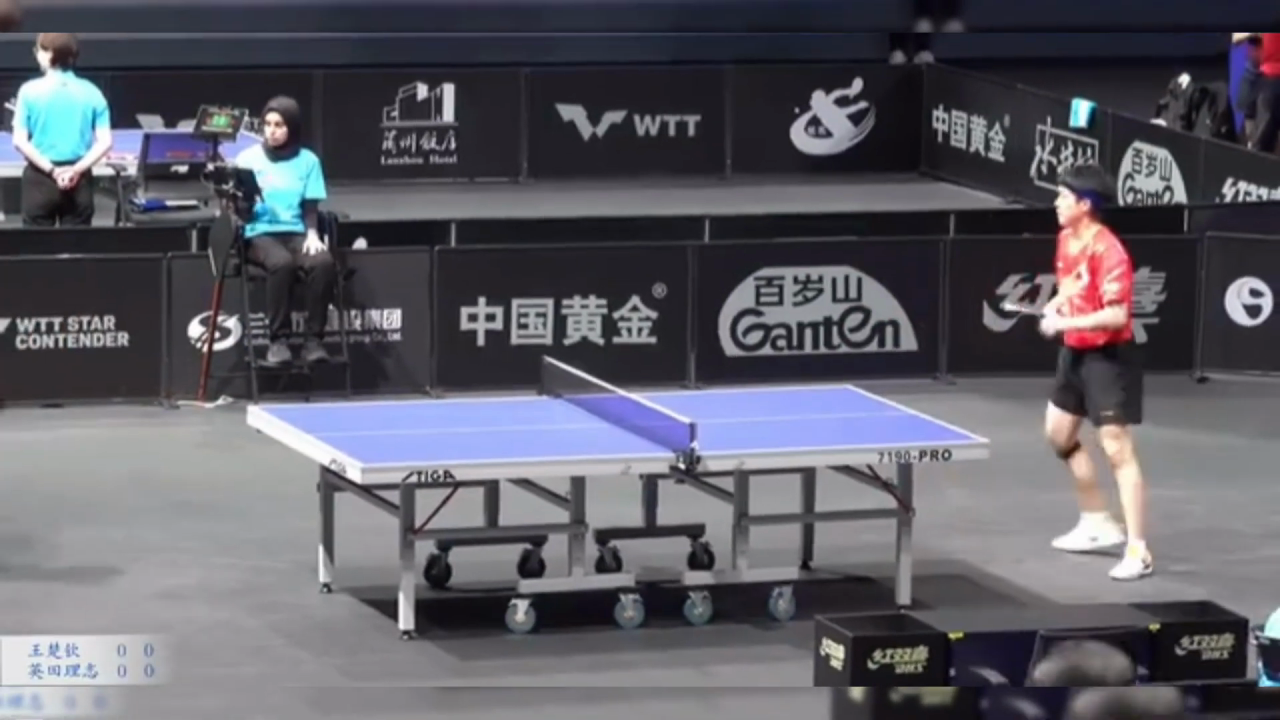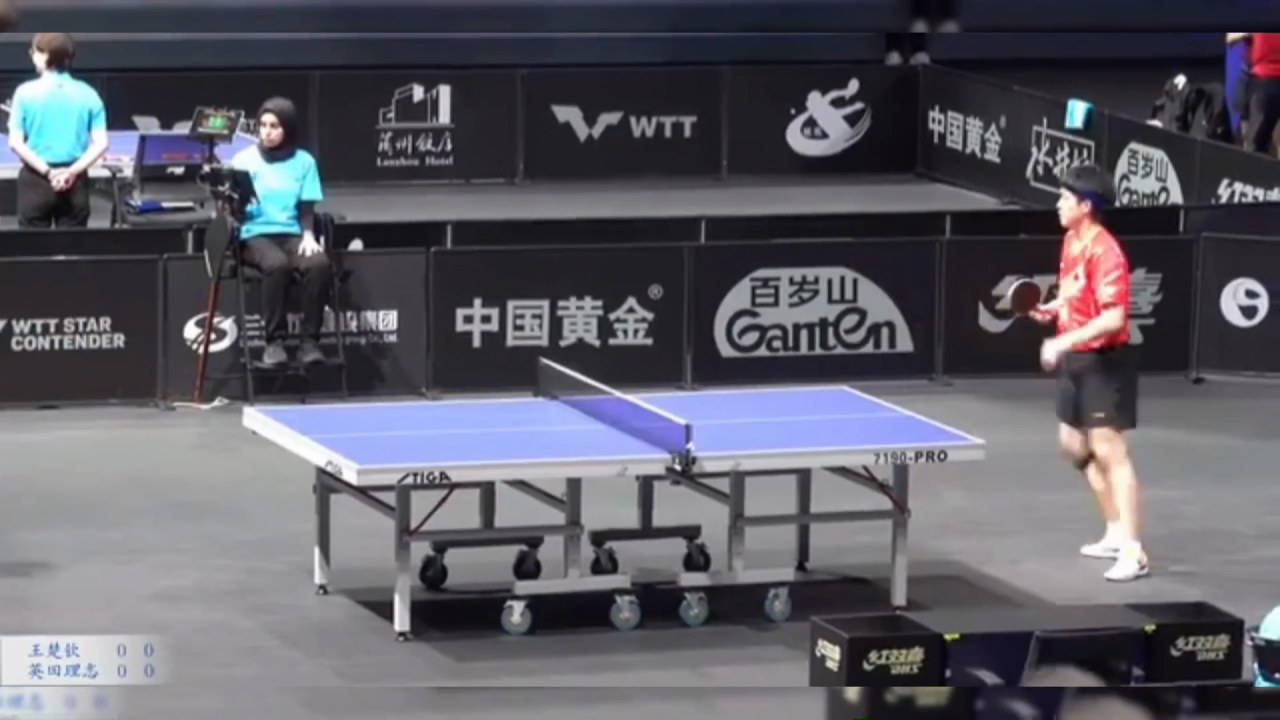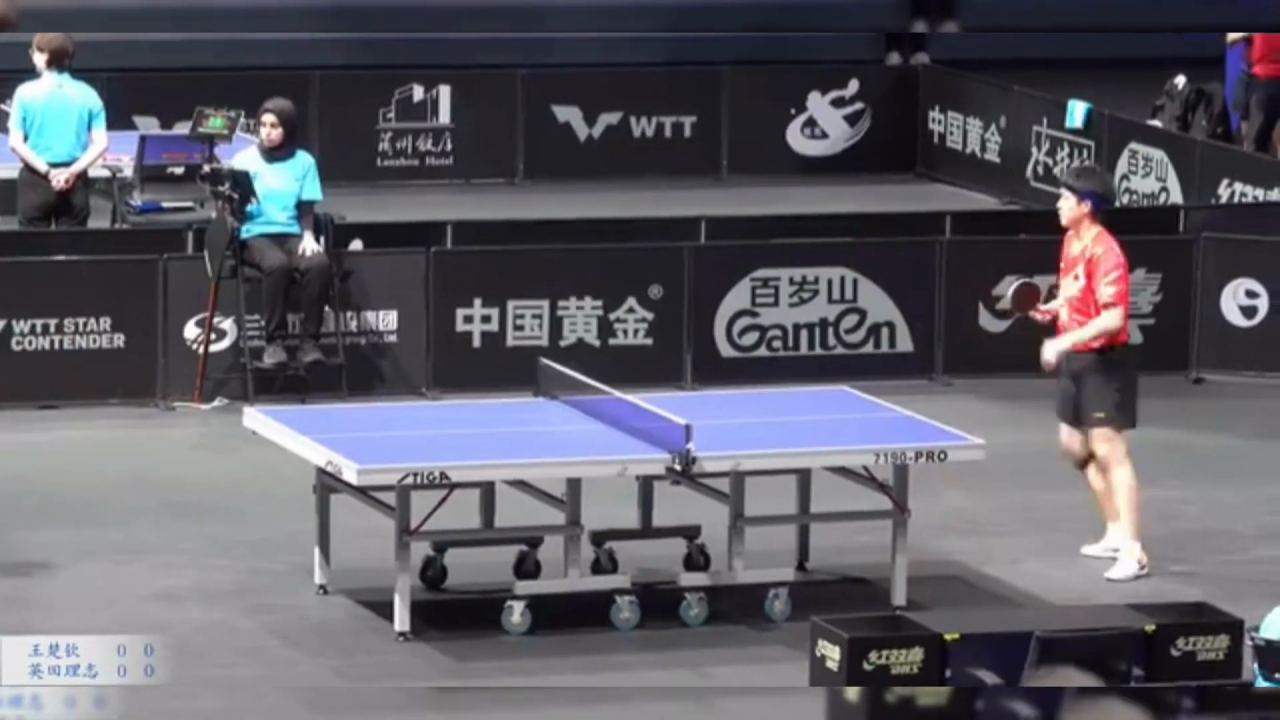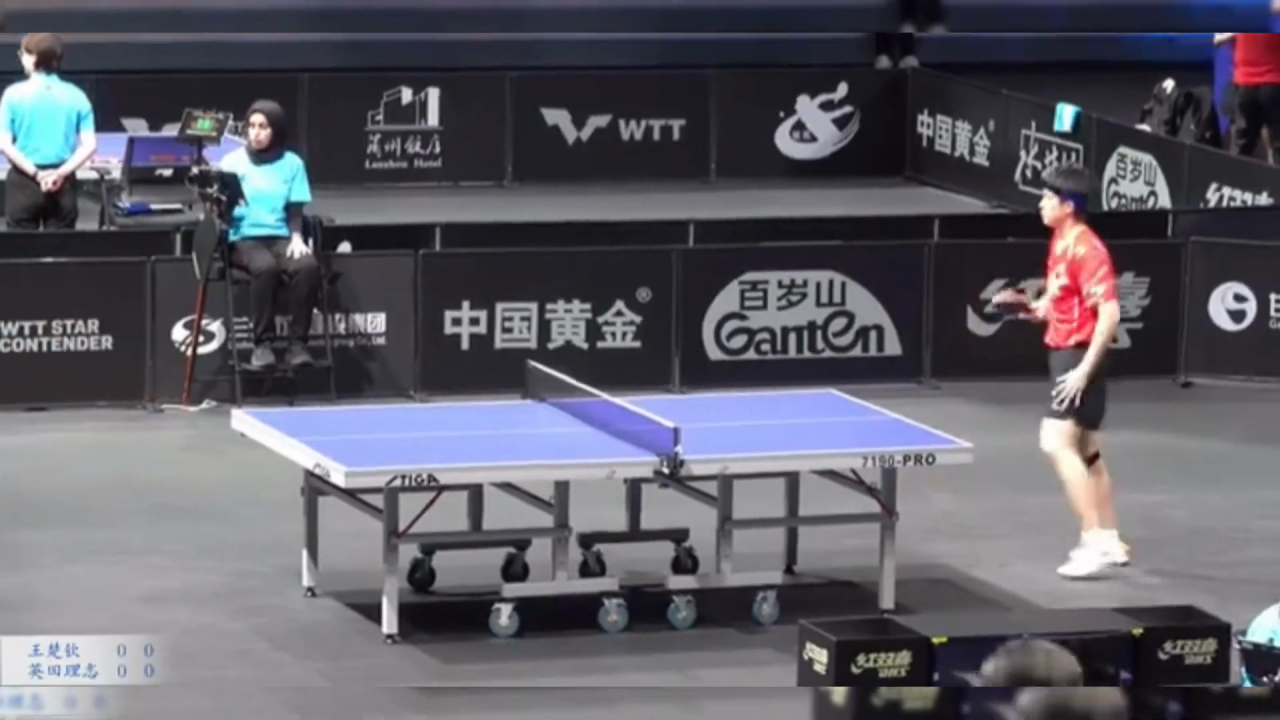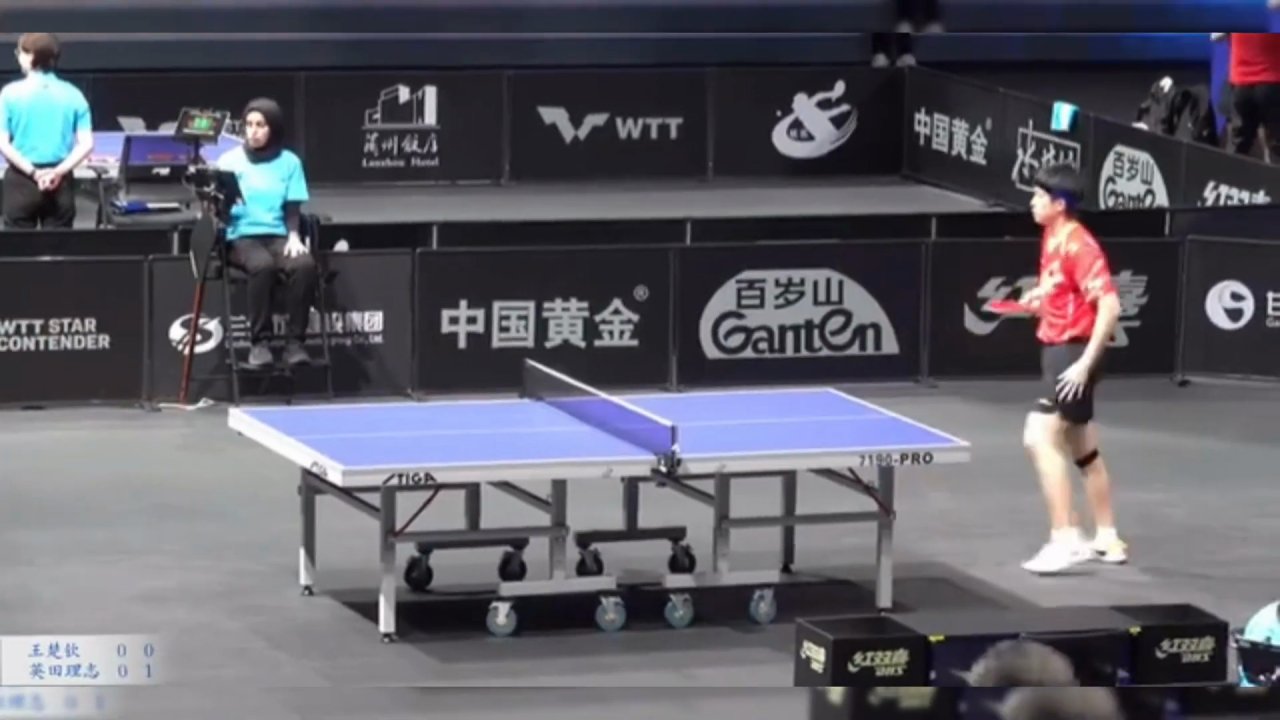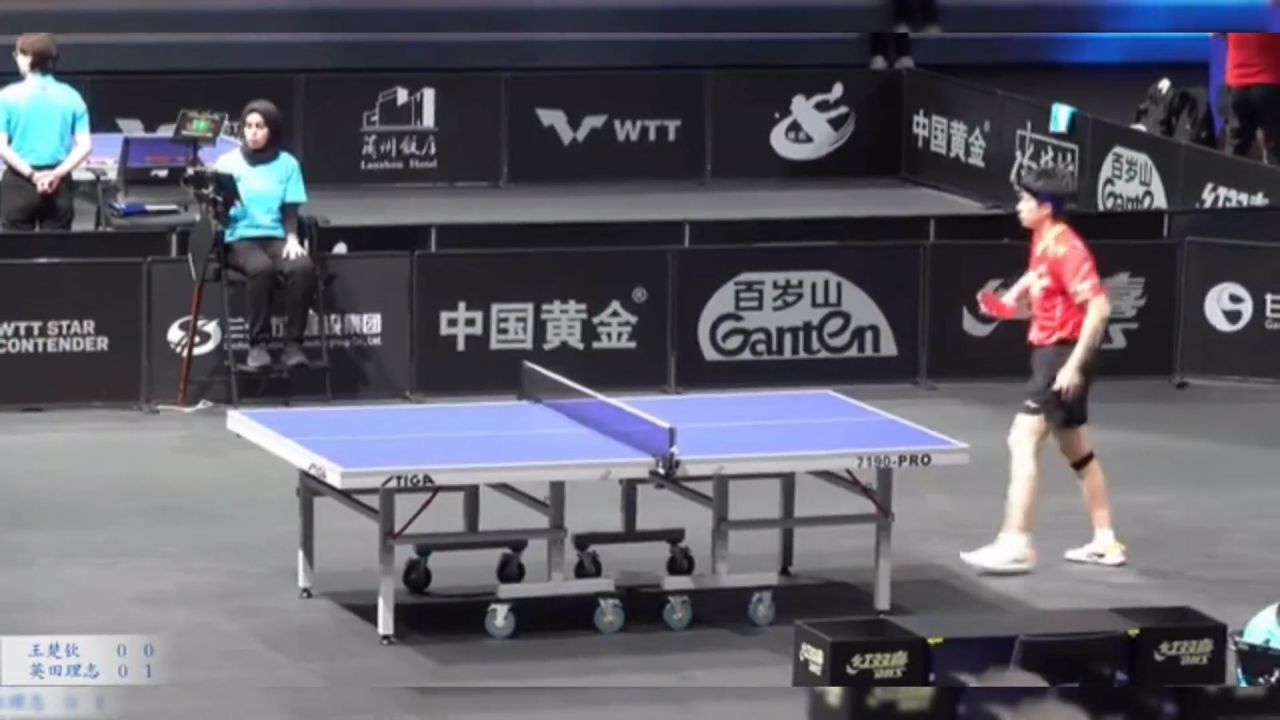
dt=0.1s
person 1, frame 1
left shoulder: (1107, 249)
right shoulder: (1066, 238)
left elbow: (1116, 316)
left wrist: (1063, 324)
right wrist: (1055, 306)
left hip: (1109, 358)
right hip: (1075, 353)
left knee: (1116, 450)
right knee: (1058, 433)
left ankle: (1138, 549)
right ankle: (1097, 521)
person 1, frame 2
left shoulder: (1105, 251)
right shoulder: (1071, 240)
left elbow: (1114, 318)
left wrist: (1061, 342)
right wrist: (1053, 308)
left hip: (1104, 361)
right hip: (1075, 360)
left knee: (1110, 452)
right knee: (1074, 445)
left ankle: (1132, 551)
right ankle: (1116, 532)
person 1, frame 3
left shoulder: (1105, 251)
right shoulder: (1072, 240)
left elbow: (1114, 318)
left wrist: (1062, 343)
right wrist: (1053, 308)
left hip: (1104, 361)
right hip: (1076, 360)
left knee: (1109, 452)
right knee: (1075, 445)
left ankle: (1132, 551)
right ankle: (1116, 533)
person 1, frame 4
left shoulder: (1086, 249)
right shoulder: (1059, 242)
left elbow: (1109, 313)
left wrist: (1084, 368)
right wrist: (1037, 304)
left hip: (1079, 361)
right hip: (1064, 357)
left knee: (1057, 445)
right knee: (1083, 449)
left ankle: (1098, 544)
right ankle: (1107, 538)
person 1, frame 5
left shoulder: (1078, 245)
right shoulder: (1053, 238)
left elbow: (1109, 306)
left wrist: (1086, 362)
right wrist: (1033, 298)
left hip: (1074, 354)
right hip: (1057, 351)
left knee: (1038, 438)
right knee: (1080, 447)
left ankle: (1066, 538)
right ankle: (1107, 539)
person 1, frame 6
left shoulder: (1066, 248)
right shoulder: (1043, 241)
left elbow: (1098, 307)
left wrist: (1074, 363)
right wrist: (1009, 298)
left hip: (1063, 358)
right hip: (1051, 354)
left knee: (1022, 441)
right knee: (1076, 449)
left ankle: (1015, 543)
right ankle: (1105, 541)
person 2, frame 1
left shoulder: (308, 160)
right shoulder: (248, 158)
left elbow: (310, 206)
left wrist: (312, 233)
left hip: (296, 233)
right hip: (260, 234)
left knee: (323, 262)
right knee: (282, 263)
left ankle: (313, 339)
right ankle: (278, 339)
person 2, frame 2
left shoulder: (304, 161)
right shoulder: (244, 159)
left elbow: (307, 207)
left wrist: (308, 235)
left hip: (292, 235)
right hip: (256, 235)
left knee: (319, 264)
right knee: (278, 264)
left ankle: (309, 340)
right ankle: (274, 340)
person 2, frame 3
left shoulder: (304, 161)
right shoulder: (244, 159)
left elbow: (306, 207)
left wrist: (308, 235)
left hip: (292, 234)
right hip: (256, 235)
left knee: (319, 264)
right knee: (278, 264)
left ankle: (309, 340)
right ankle: (274, 341)
person 2, frame 4
left shoulder: (292, 163)
right shoulder: (232, 161)
left elbow: (295, 209)
left wrist: (296, 237)
left hip: (281, 237)
right hip: (244, 238)
left knee: (308, 266)
right knee: (266, 267)
left ankle: (297, 342)
right ankle: (262, 343)
person 2, frame 5
left shoulder: (289, 161)
right shoulder: (229, 160)
left elbow: (292, 208)
left wrist: (293, 236)
left hip: (278, 235)
right hip: (241, 237)
left knee: (305, 265)
right knee: (263, 265)
left ankle: (294, 341)
right ankle: (259, 342)
person 2, frame 6
left shoulder: (287, 163)
right shoulder: (227, 162)
left elbow: (290, 210)
left wrist: (292, 238)
left hip: (276, 237)
right hip: (240, 239)
left knee: (303, 267)
right knee: (262, 267)
left ankle: (293, 343)
right ankle: (258, 344)
person 3, frame 1
left shoulder: (30, 90)
right shoulder: (91, 92)
left elbow: (20, 141)
right elbow: (105, 142)
left wrist: (51, 170)
right wrist: (77, 170)
left hip: (40, 179)
right hip: (78, 179)
person 3, frame 2
left shoulder: (26, 92)
right shoulder: (88, 94)
left elbow: (15, 143)
right elbow: (101, 143)
left wrist: (47, 172)
right wrist: (73, 171)
left hip: (35, 180)
right hip: (74, 181)
person 3, frame 3
left shoulder: (26, 92)
right shoulder: (87, 94)
left elbow: (15, 142)
right elbow: (101, 143)
left wrist: (47, 172)
right wrist: (73, 171)
left hip: (35, 180)
right hip: (74, 181)
person 3, frame 4
right shoulder: (76, 95)
right elbow: (89, 145)
left wrist: (35, 174)
right wrist: (61, 173)
left hip: (23, 182)
right hip: (63, 183)
person 3, frame 5
right shoulder: (73, 94)
right elbow: (86, 144)
left wrist: (32, 172)
right wrist: (58, 171)
left hip: (21, 181)
right hip: (60, 182)
person 3, frame 6
right shoulder: (71, 96)
right elbow: (84, 146)
left wrist: (31, 175)
right wrist: (57, 174)
left hip: (19, 183)
right hip: (58, 184)
